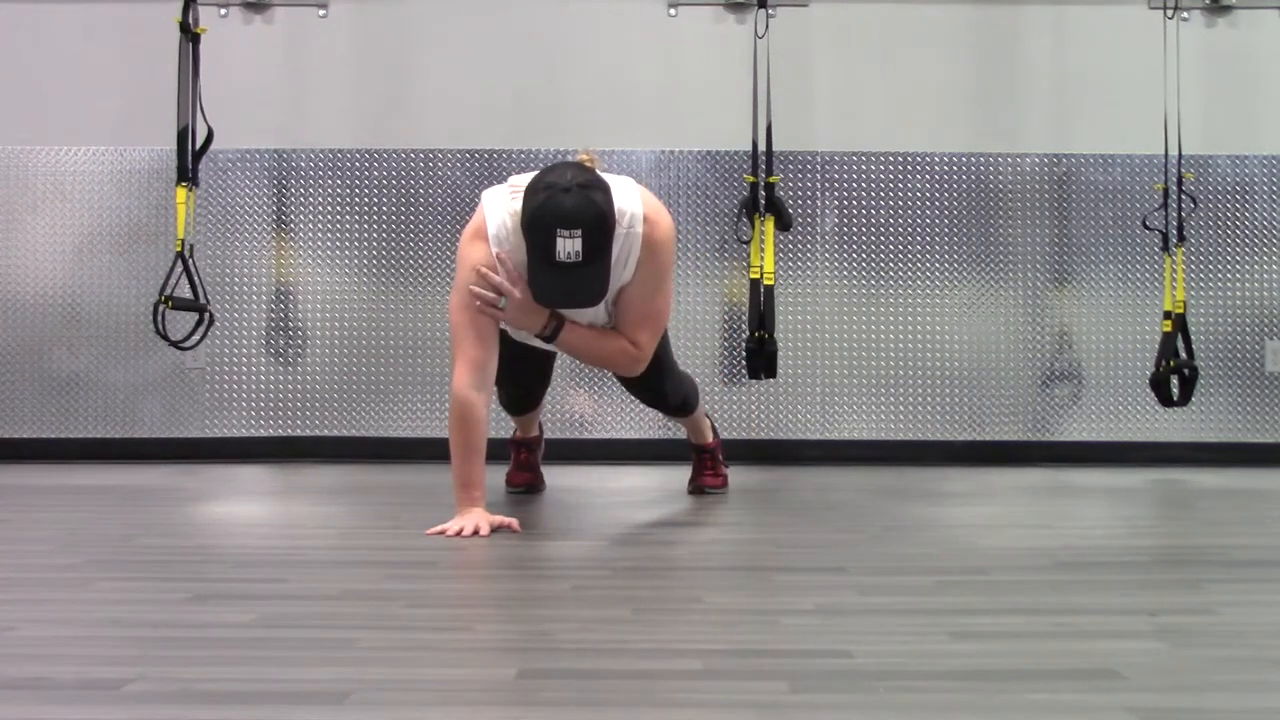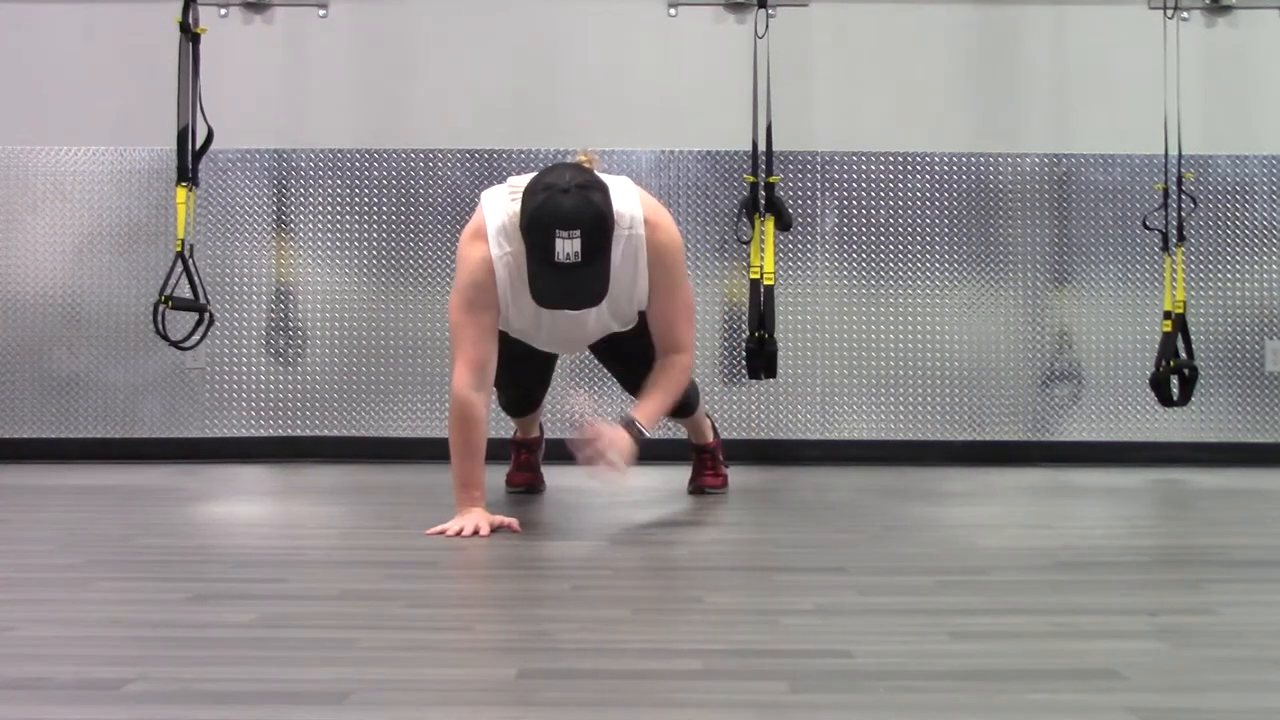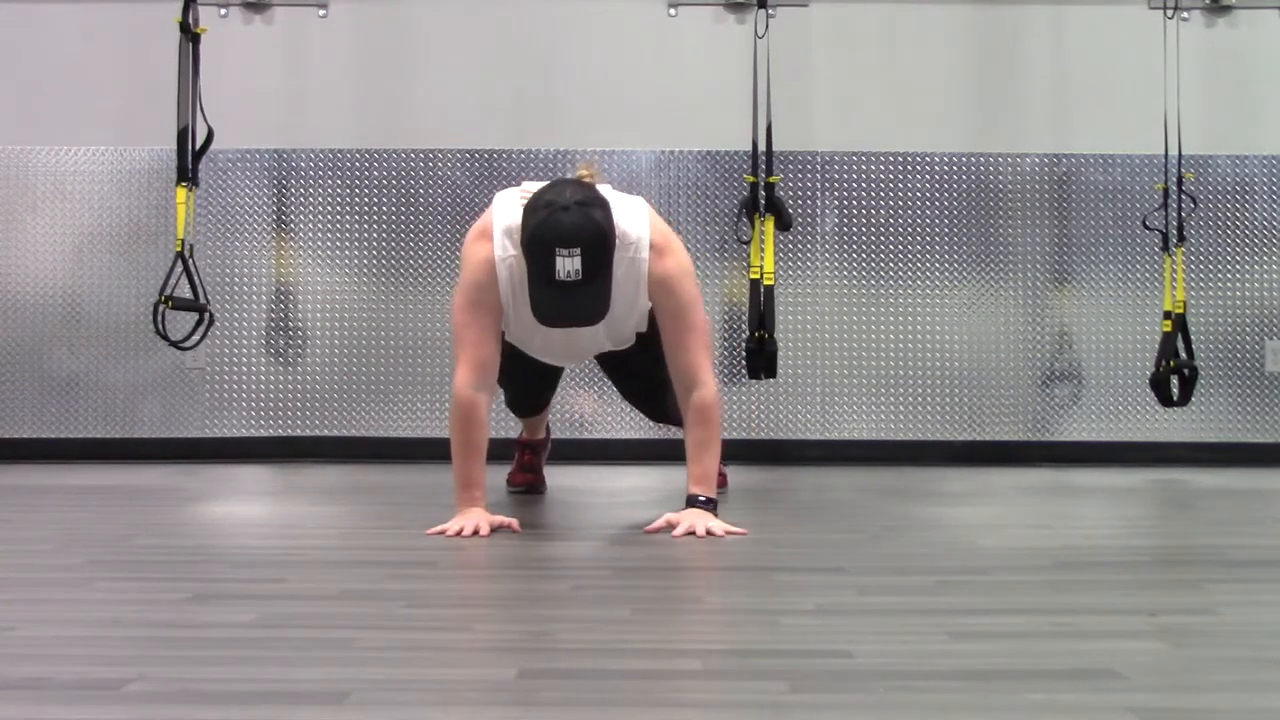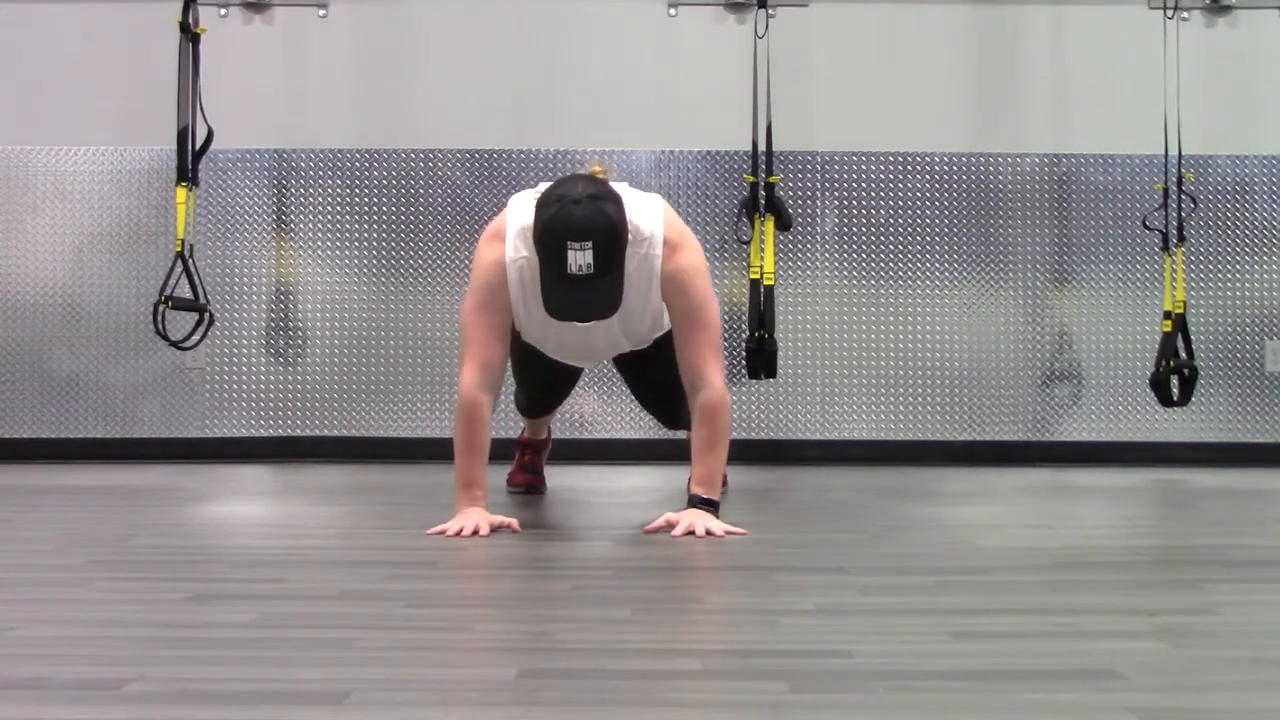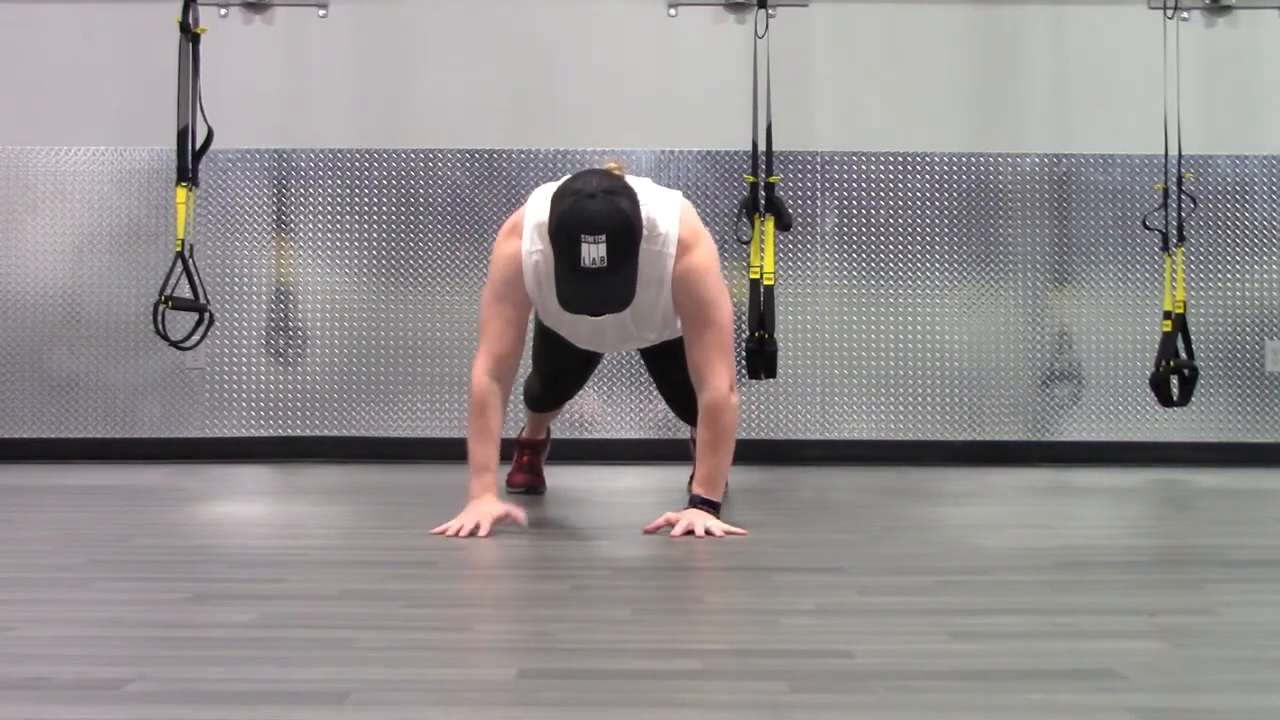
dt=0.3s
person 1, frame 1
left shoulder: (649, 225)
right shoulder: (486, 236)
left elbow: (633, 354)
right elbow: (470, 380)
left wrist: (544, 323)
right wrist: (470, 505)
left knee: (657, 382)
right knee: (516, 386)
left ankle: (705, 439)
right ankle: (526, 440)
person 1, frame 2
left shoulder: (651, 228)
right shoulder: (485, 240)
left elbow: (677, 353)
right elbow: (470, 382)
left wrist: (632, 428)
right wrist: (470, 505)
left knee: (658, 381)
right knee: (516, 390)
left ankle: (705, 440)
right ankle: (527, 441)
person 1, frame 3
left shoulder: (656, 249)
right shoulder: (489, 244)
left elbow: (697, 384)
right elbow: (472, 384)
left wrist: (700, 501)
right wrist: (470, 505)
left knee: (660, 399)
right knee: (523, 394)
left ankle: (707, 448)
right ankle: (532, 440)
person 1, frame 4
left shoulder: (671, 246)
right shoulder: (502, 245)
left elbow: (709, 385)
right elbow: (477, 383)
left wrist: (704, 502)
right wrist: (471, 504)
left knee: (674, 407)
left ankle: (707, 450)
right ankle: (533, 442)
person 1, frame 5
left shoulder: (685, 244)
right shoulder: (521, 238)
left elbow: (718, 385)
right elbow: (490, 373)
left wrist: (705, 503)
right wrist: (482, 493)
left knee: (688, 395)
left ankle: (707, 444)
right ankle: (532, 441)
